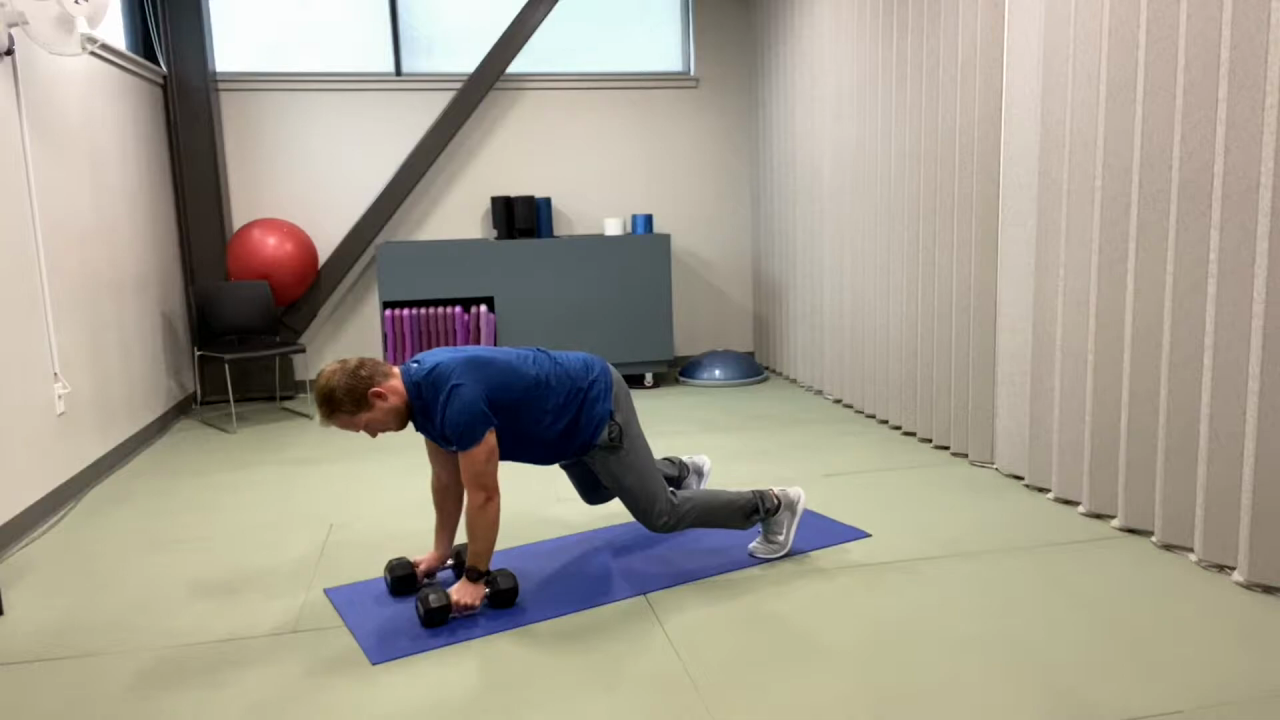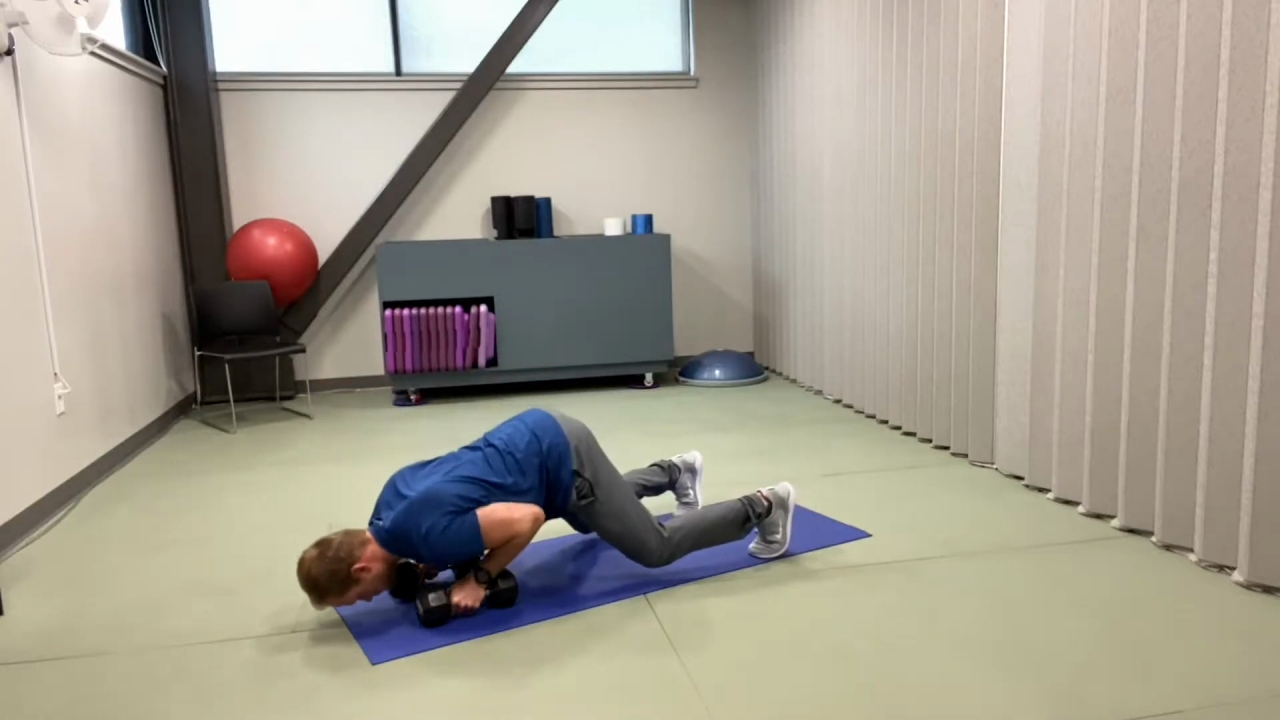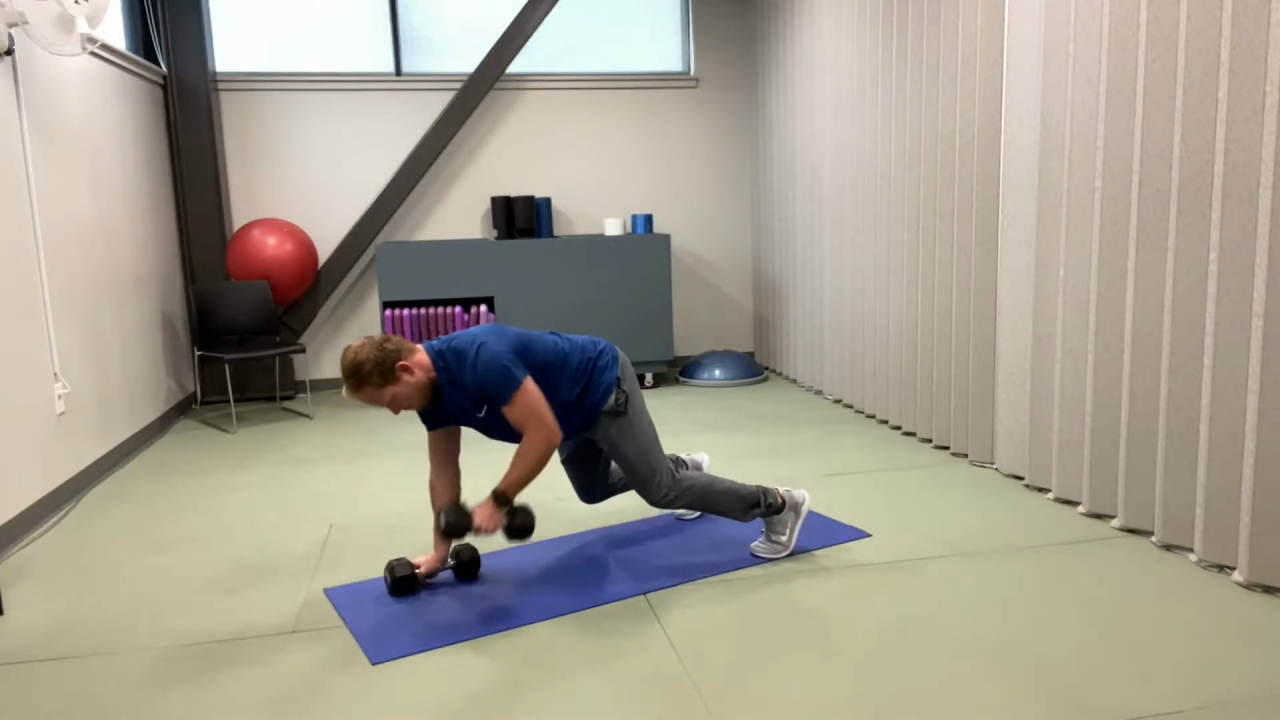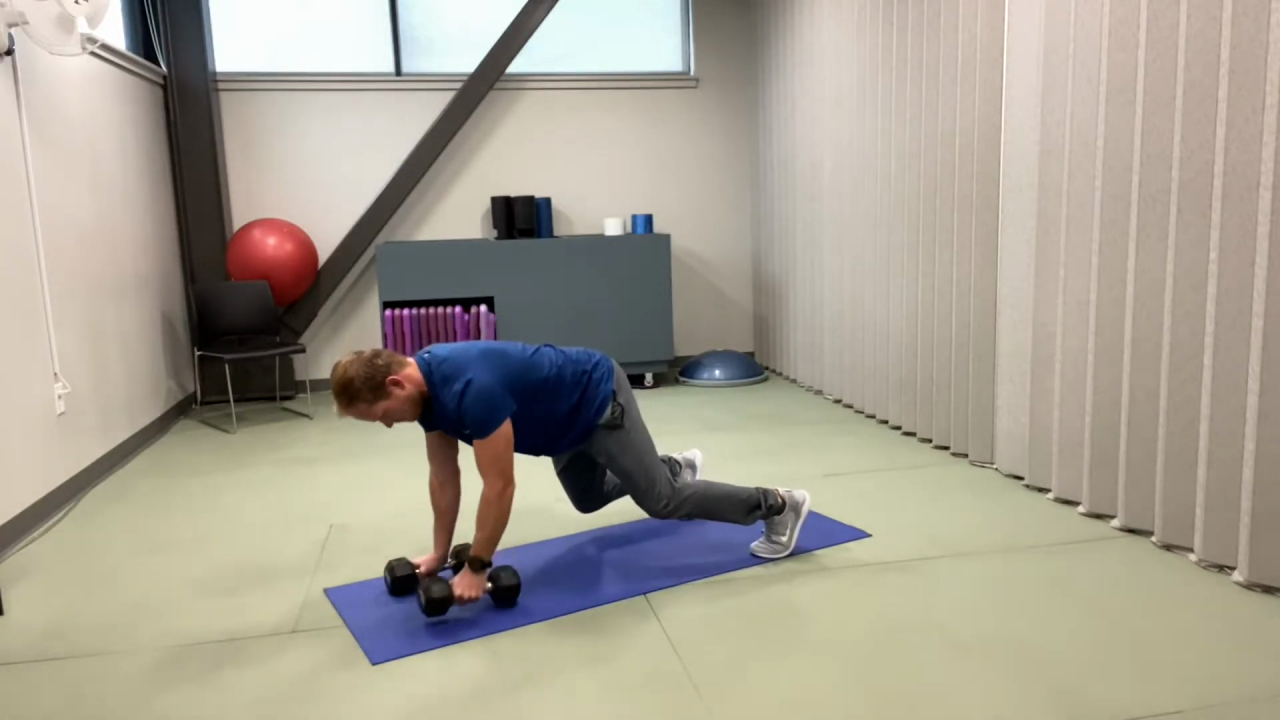
dt=1s
person 1, frame 1
left shoulder: (454, 397)
right shoulder: (418, 385)
left elbow: (484, 495)
right elbow: (446, 474)
left wrist: (474, 578)
right wrist: (440, 550)
left hip: (595, 404)
right hip: (573, 406)
left knee: (660, 513)
right knee: (599, 493)
left ankle: (772, 504)
right ankle: (683, 470)
person 1, frame 2
left shoulder: (427, 534)
right shoulder: (390, 507)
left elbow: (529, 519)
left wrist: (478, 579)
left hip: (563, 457)
right hip: (542, 434)
left knee: (654, 548)
right knee: (592, 519)
left ankle: (764, 506)
right ankle: (676, 471)
person 1, frame 3
left shoulder: (482, 357)
right shoulder: (432, 388)
left elbow: (548, 436)
right elbow: (443, 472)
left wrist: (498, 504)
right wrist: (440, 551)
left hip: (602, 383)
right hip: (573, 405)
left knee: (659, 489)
right knee: (594, 489)
left ankle: (778, 504)
right ankle: (684, 464)
person 1, frame 4
left shoulder: (471, 386)
right shoulder: (427, 383)
left elbow: (500, 486)
right elbow: (443, 475)
left wrist: (476, 568)
right wrist: (439, 553)
left hip: (597, 396)
right hip: (567, 411)
left knee: (660, 499)
right knee: (590, 499)
left ankle: (778, 504)
right ankle: (677, 464)
